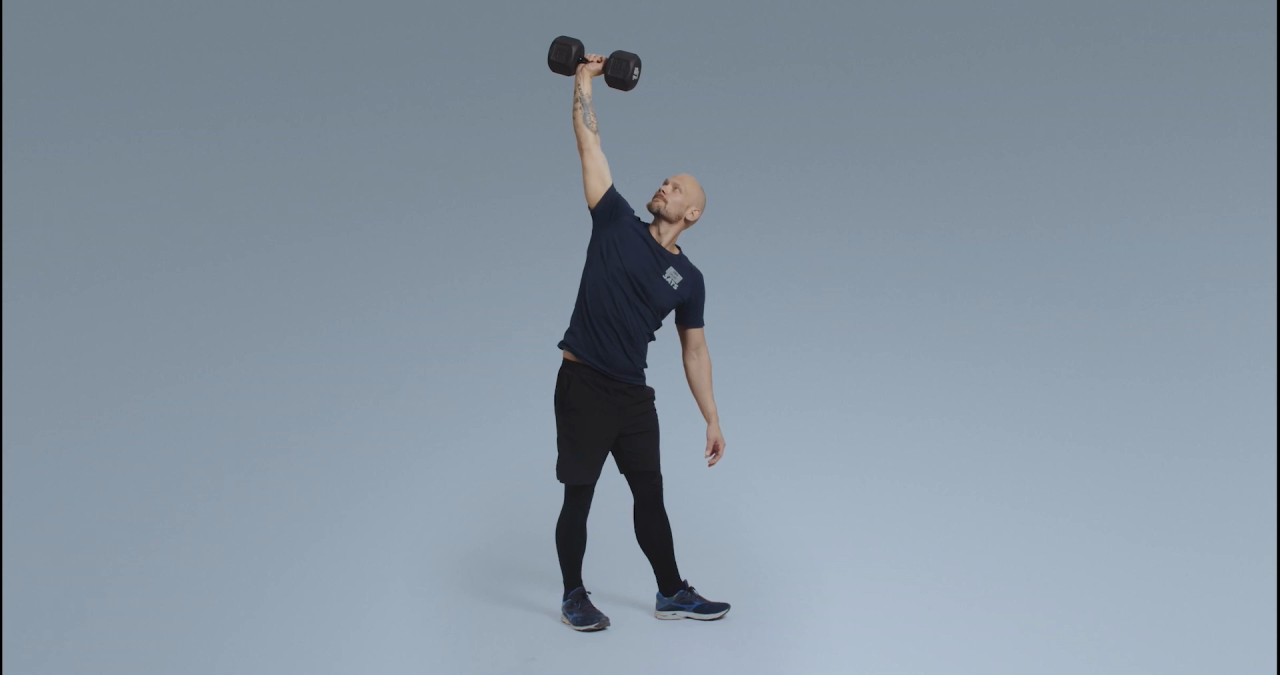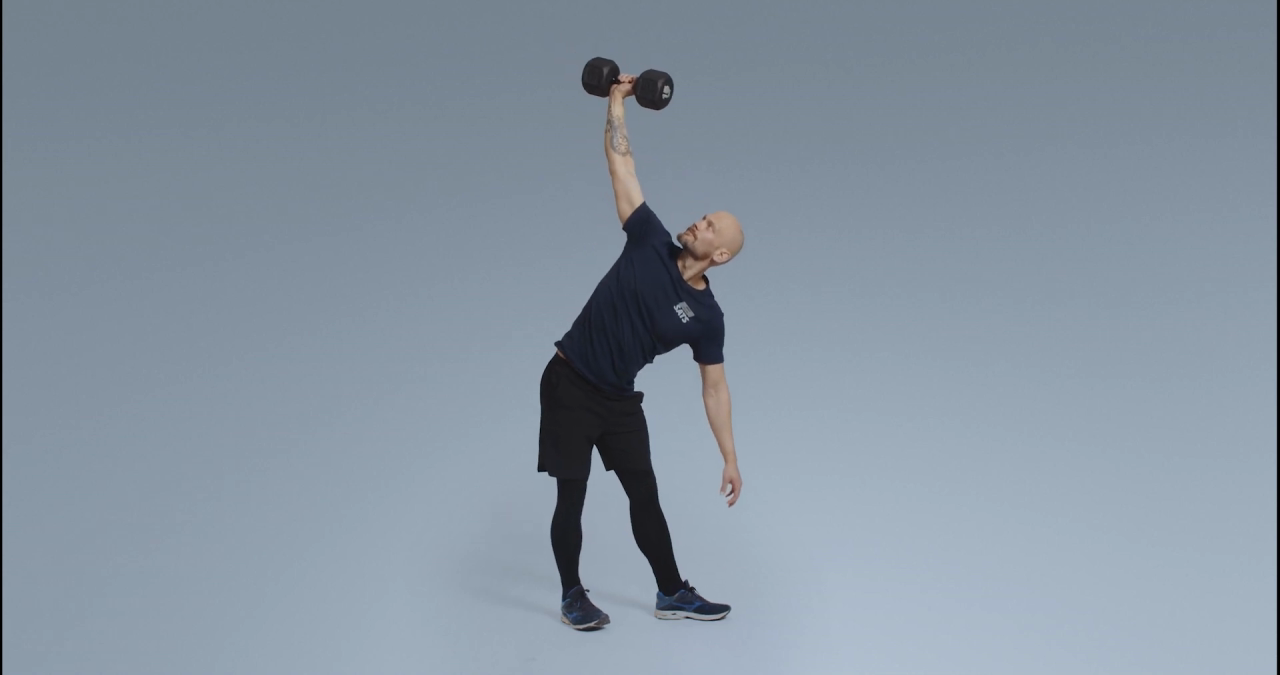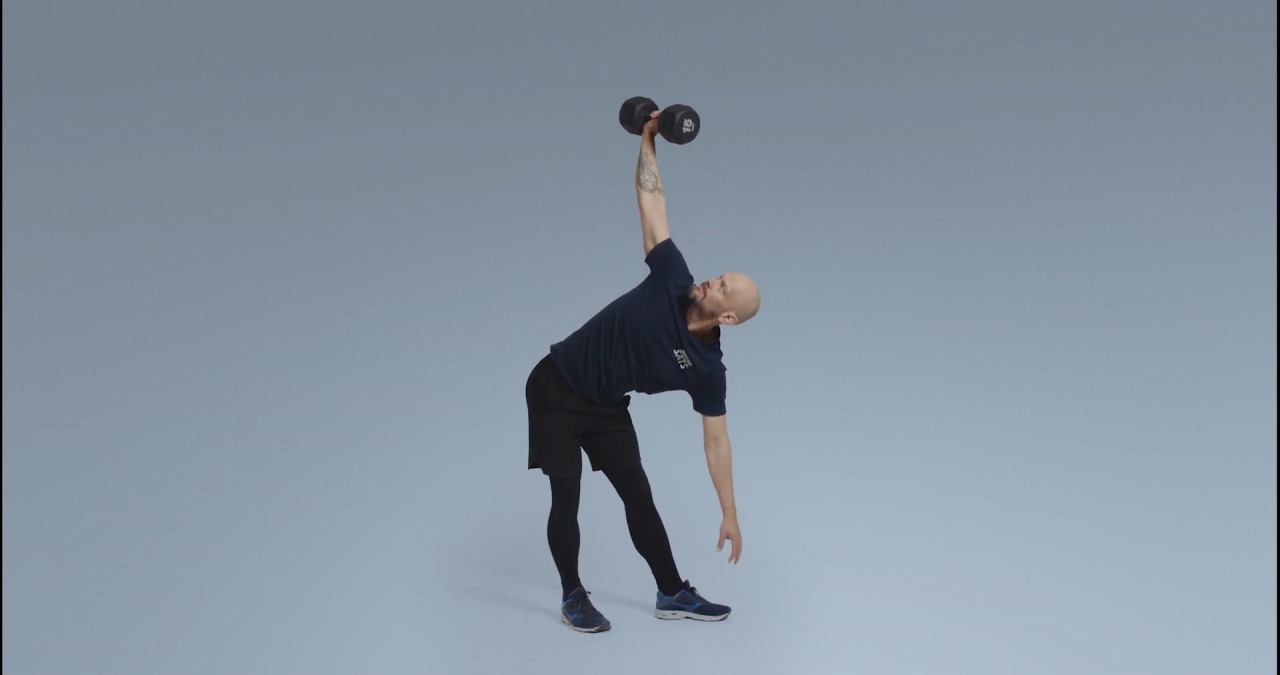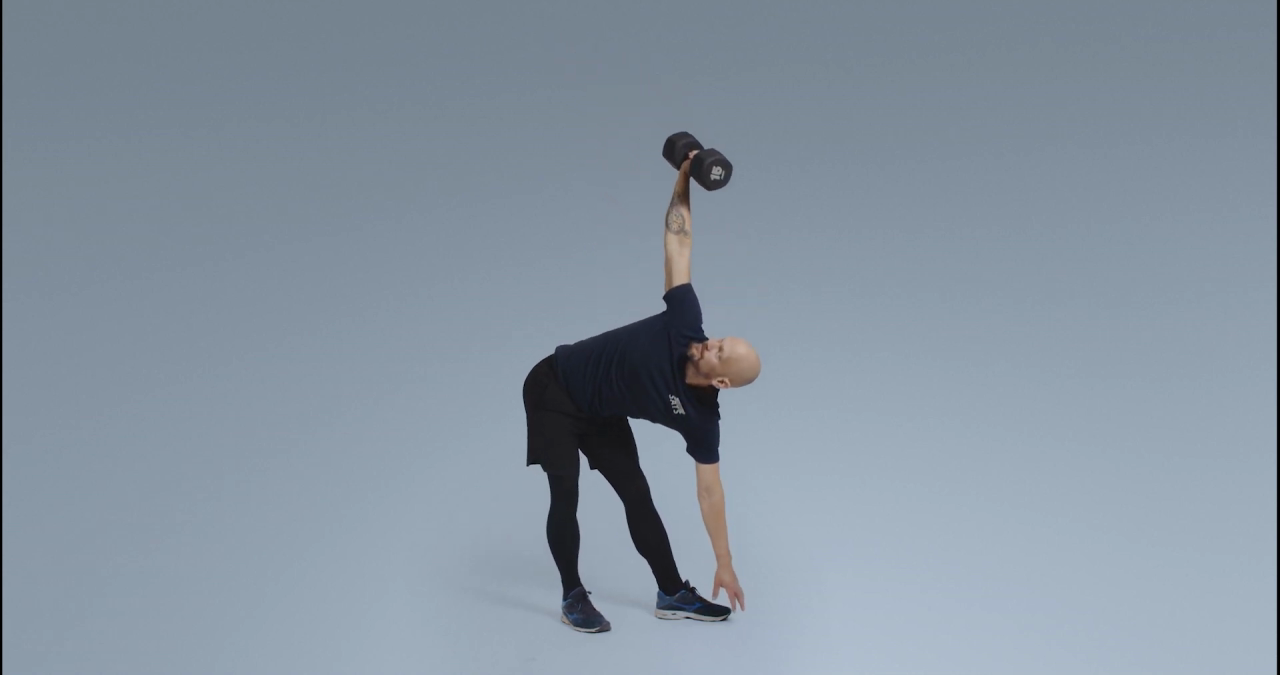
dt=0.7s
person 1, frame 1
left shoulder: (688, 279)
right shoulder: (617, 223)
left elbow: (695, 351)
right elbow: (589, 145)
left wrist: (712, 420)
right wrist: (584, 80)
left hip: (634, 393)
right hip: (584, 386)
left knee: (650, 495)
right knee: (579, 497)
left ankle: (671, 593)
right ankle: (574, 597)
person 1, frame 2
left shoulder: (706, 317)
right shoulder: (651, 242)
left elbow: (714, 387)
right elbow: (621, 166)
left wrist: (730, 457)
right wrist: (616, 101)
left hip: (619, 398)
right hip: (569, 385)
left knee: (645, 494)
right knee: (572, 496)
left ankle: (672, 594)
right ankle: (573, 597)
person 1, frame 3
left shoulder: (706, 368)
right shoulder: (672, 280)
left elbow: (716, 441)
right elbow: (651, 201)
left wrist: (729, 514)
right wrist: (647, 139)
left hip: (605, 406)
right hip: (555, 388)
left knee: (638, 494)
right knee: (567, 496)
left ankle: (672, 593)
right ankle: (573, 597)
person 1, frame 4
left shoulder: (700, 417)
right shoulder: (686, 326)
left elbow: (710, 490)
right elbow: (677, 242)
left wrist: (725, 566)
right wrist: (684, 179)
left hip: (601, 412)
right hip: (553, 389)
left knee: (636, 492)
right knee: (566, 492)
left ankle: (672, 593)
right ankle: (573, 598)
